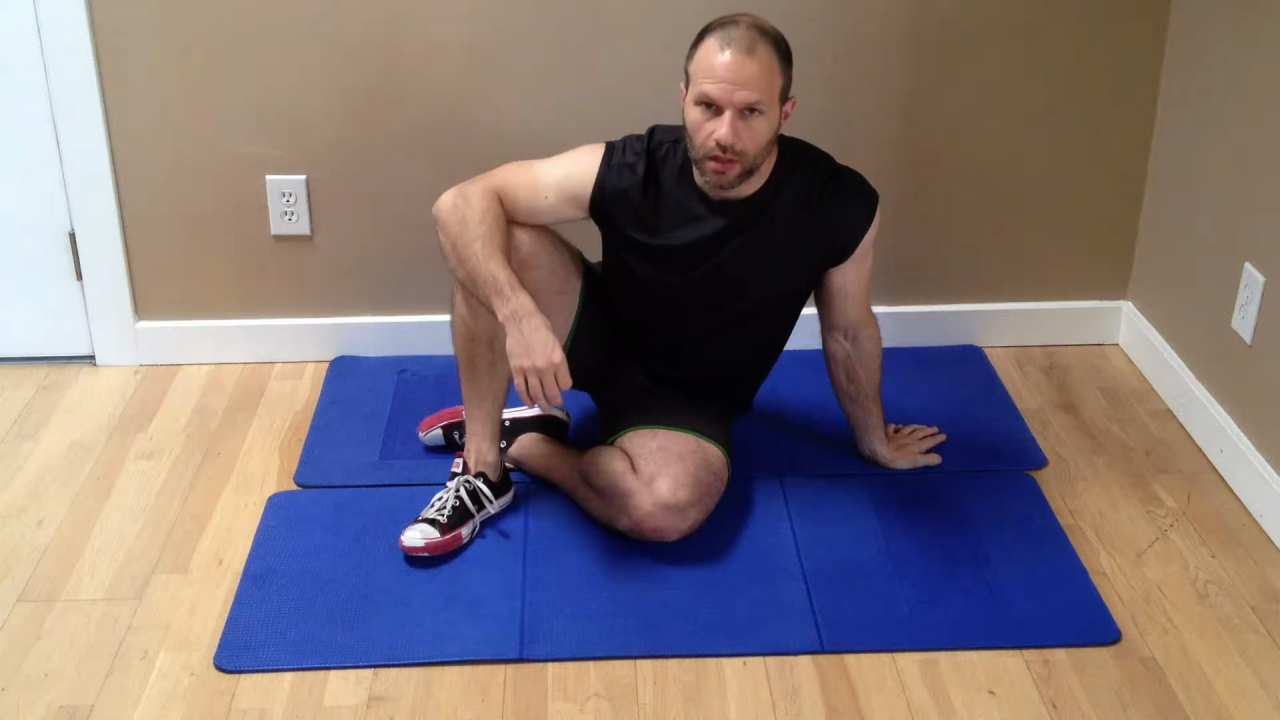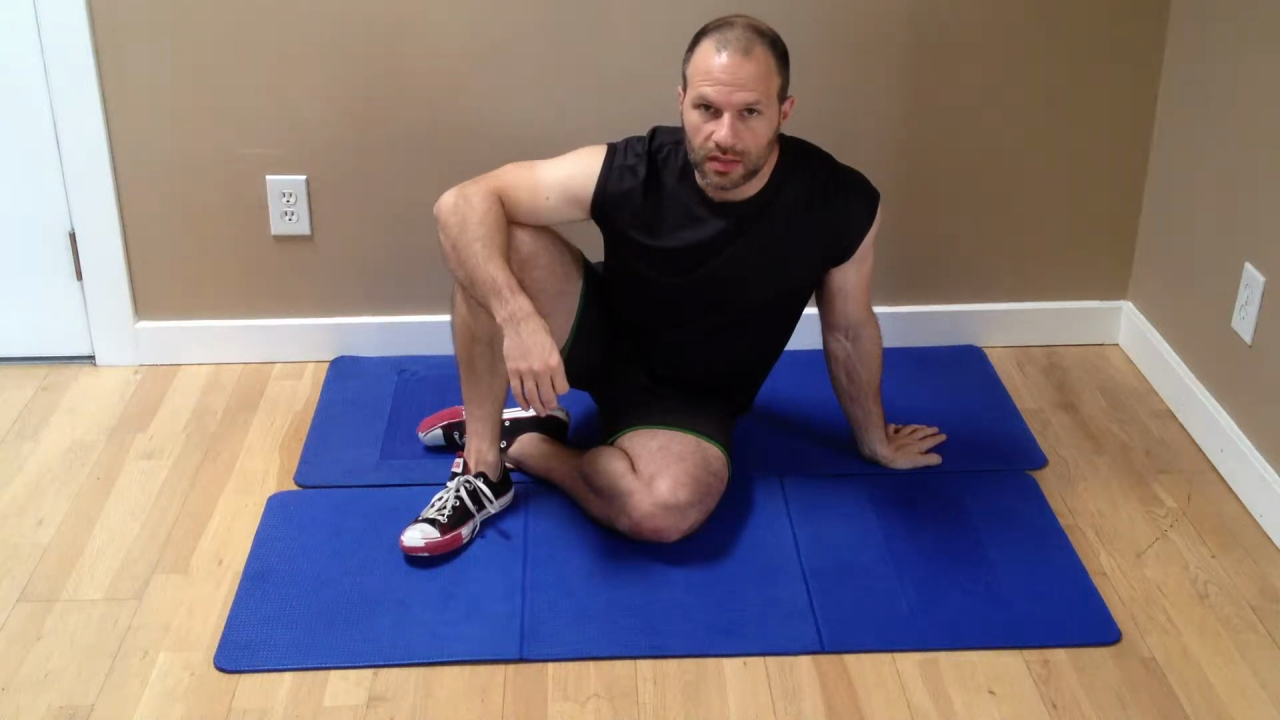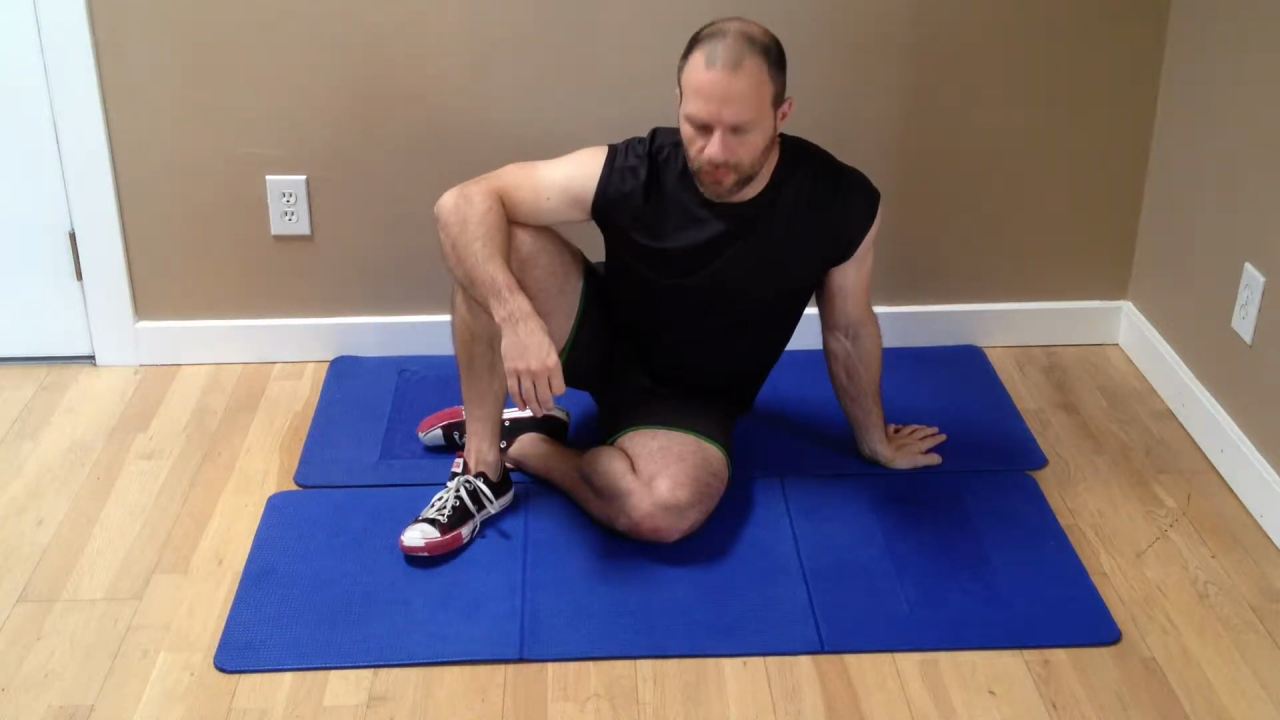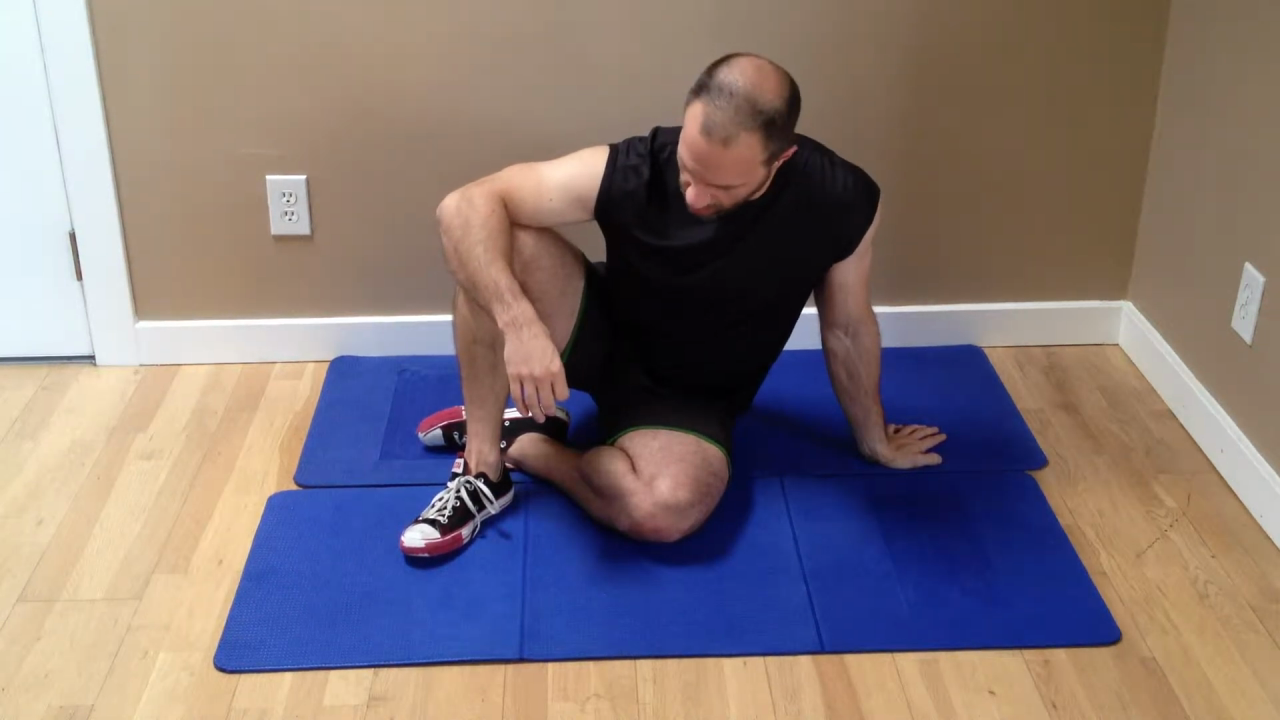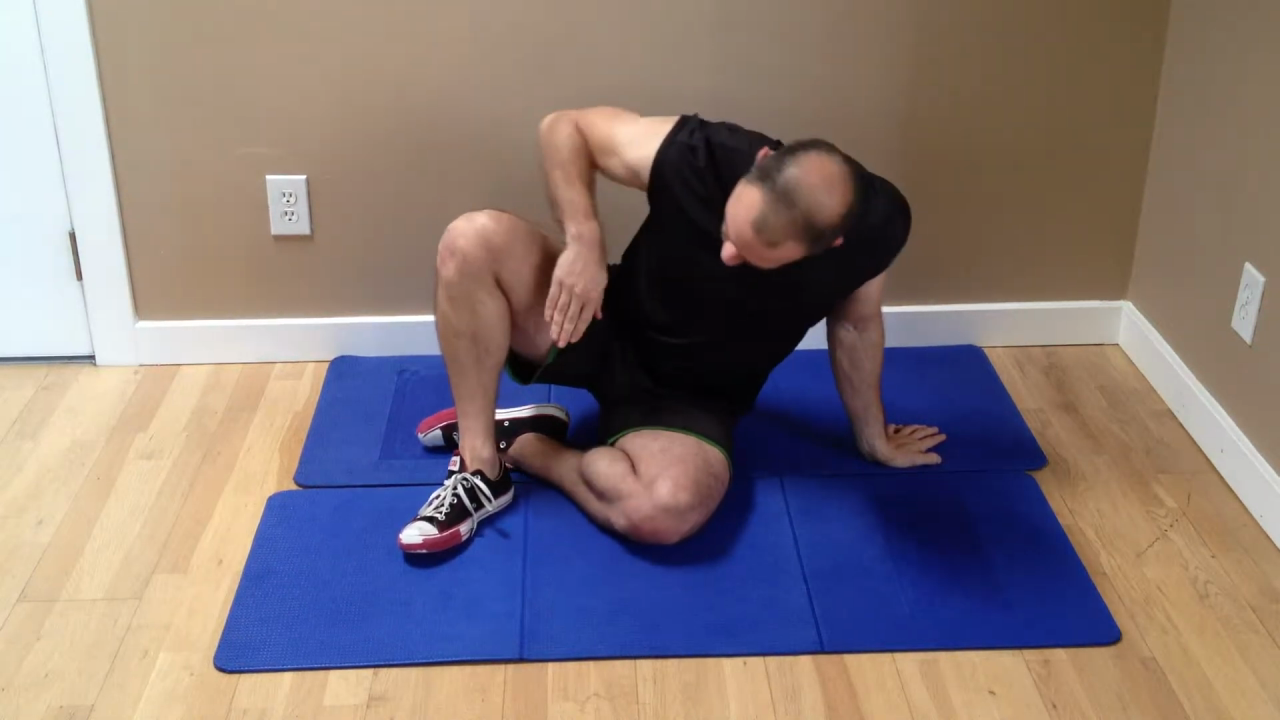
dt=1s
person 1, frame 1
left shoulder: (840, 206)
right shoulder: (625, 170)
left elbow: (849, 330)
right elbow: (462, 204)
left wrist: (874, 440)
right wrist: (520, 317)
left hip: (691, 396)
right hip: (601, 340)
left knee: (668, 510)
right knee: (497, 245)
left ankle: (516, 440)
right ankle: (482, 463)
person 1, frame 2
left shoulder: (840, 206)
right shoulder: (625, 171)
left elbow: (849, 330)
right elbow: (462, 205)
left wrist: (874, 440)
right wrist: (517, 319)
left hip: (692, 396)
right hip: (602, 341)
left knee: (666, 510)
right knee: (497, 243)
left ankle: (515, 441)
right ankle: (483, 464)
person 1, frame 3
left shoulder: (841, 204)
right shoulder: (626, 172)
left elbow: (849, 329)
right elbow: (463, 204)
left wrist: (874, 439)
right wrist: (516, 319)
left hip: (692, 396)
right hip: (603, 340)
left knee: (666, 509)
right knee: (498, 244)
left ankle: (515, 439)
right ankle: (483, 466)
person 1, frame 4
left shoulder: (842, 202)
right shoulder: (627, 171)
left elbow: (848, 327)
right elbow: (465, 208)
left wrist: (874, 439)
right wrist: (521, 324)
left hip: (692, 395)
right hip: (604, 340)
left knee: (667, 510)
right knee: (499, 246)
left ankle: (517, 440)
right ankle: (483, 466)
person 1, frame 5
left shoulder: (876, 224)
right shoulder: (695, 156)
left elbow: (856, 323)
right elbow: (564, 127)
left wrist: (873, 437)
right wrist: (584, 243)
left hip: (695, 394)
right hip: (608, 331)
left knee: (666, 512)
right knee: (472, 242)
left ankle: (514, 440)
right ankle: (480, 468)
